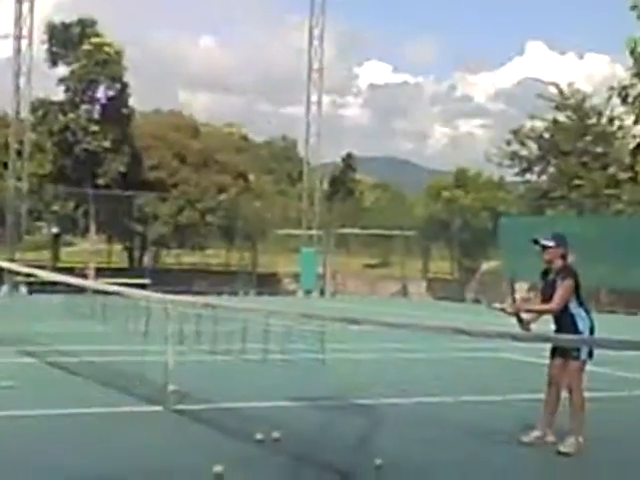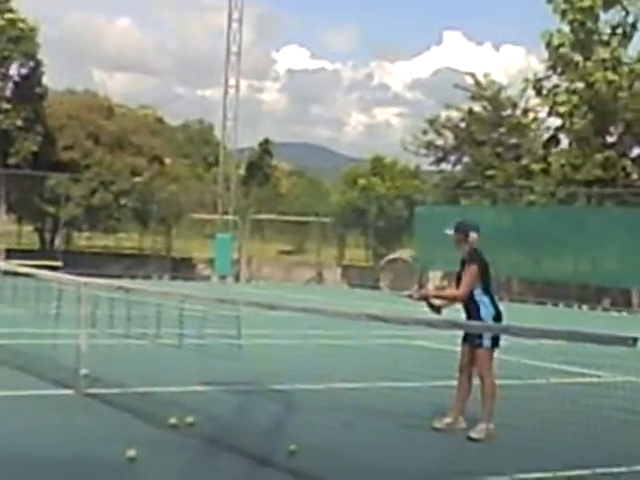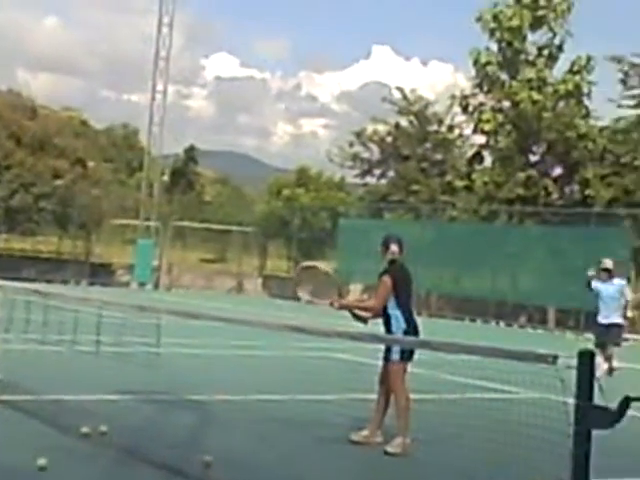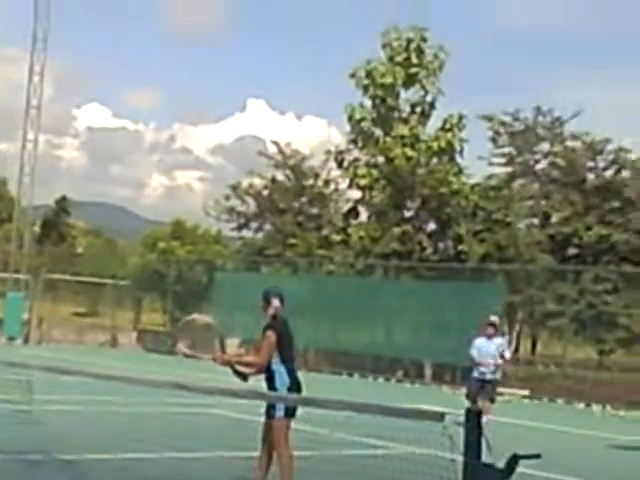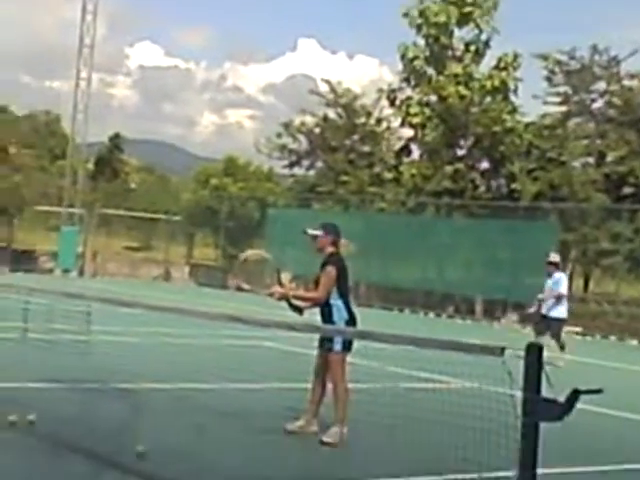
dt=0.4s
person 1, frame 1
left shoulder: (567, 274)
right shoulder: (546, 274)
left elbow: (555, 306)
right elbow: (544, 304)
left wrist: (524, 307)
right wrist: (529, 320)
left hip: (579, 330)
right hip: (562, 331)
left knee: (573, 384)
right knee: (553, 381)
left ankle: (576, 437)
right ankle: (545, 430)
person 1, frame 2
left shoulder: (474, 261)
right shoulder: (467, 260)
left elbow: (461, 294)
right elbow: (461, 292)
left wrist: (431, 294)
right wrist: (437, 298)
left hip: (486, 318)
right hip: (475, 319)
left knee: (484, 371)
right knee: (464, 369)
left ankle: (486, 423)
right ankle: (456, 417)
person 1, frame 3
left shoulder: (388, 274)
right shoulder: (401, 272)
left elbow: (377, 306)
left wrist: (349, 304)
right wrist: (366, 315)
left hip: (401, 331)
right hip: (399, 331)
left knee: (397, 385)
right knee: (384, 383)
left ankle: (402, 438)
right ankle: (374, 431)
person 1, frame 4
left shoulder: (272, 329)
right shoulder: (281, 326)
left elbow: (261, 361)
left wrist: (232, 360)
right wrist: (247, 370)
left hip: (284, 389)
right hip: (279, 389)
left knee: (280, 444)
right knee: (267, 441)
person 1, frame 5
left shoulder: (332, 263)
right shoulder: (330, 262)
left elbow: (320, 295)
left wrist: (289, 293)
right wrist: (301, 304)
left hip: (340, 322)
right hip: (331, 323)
left knee: (337, 377)
right knee: (319, 374)
left ankle: (339, 428)
right ankle: (310, 420)
